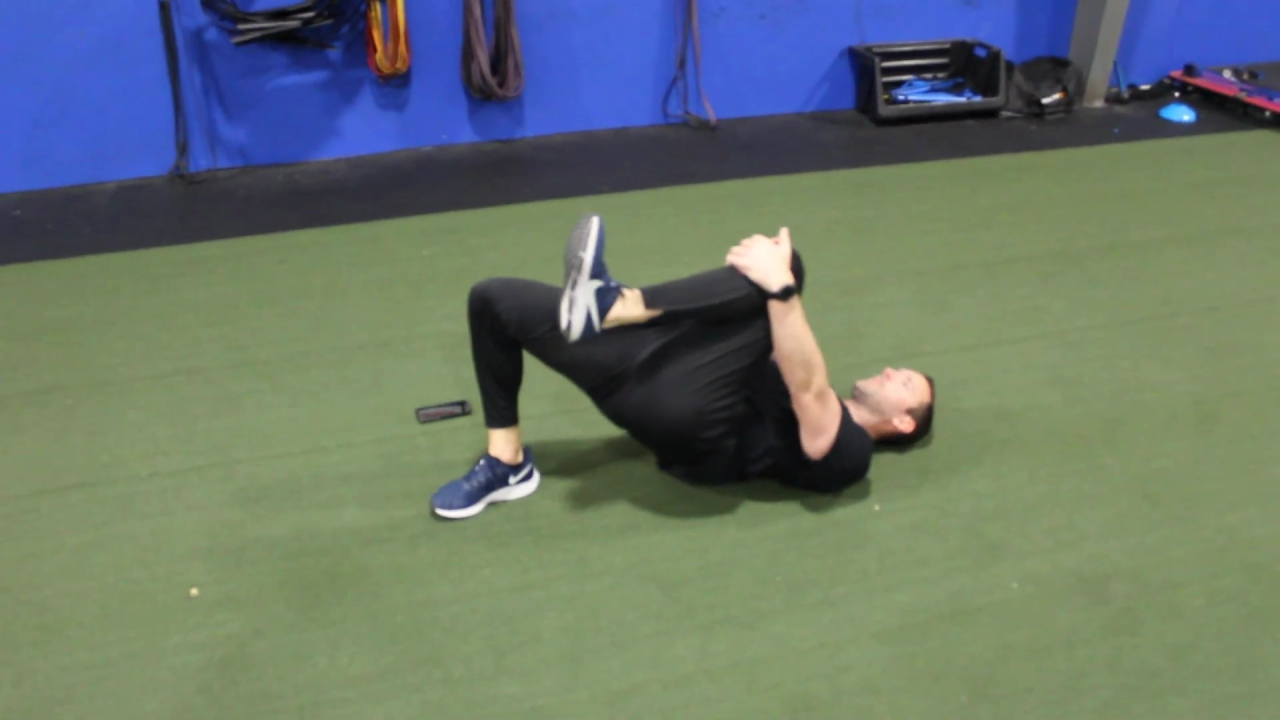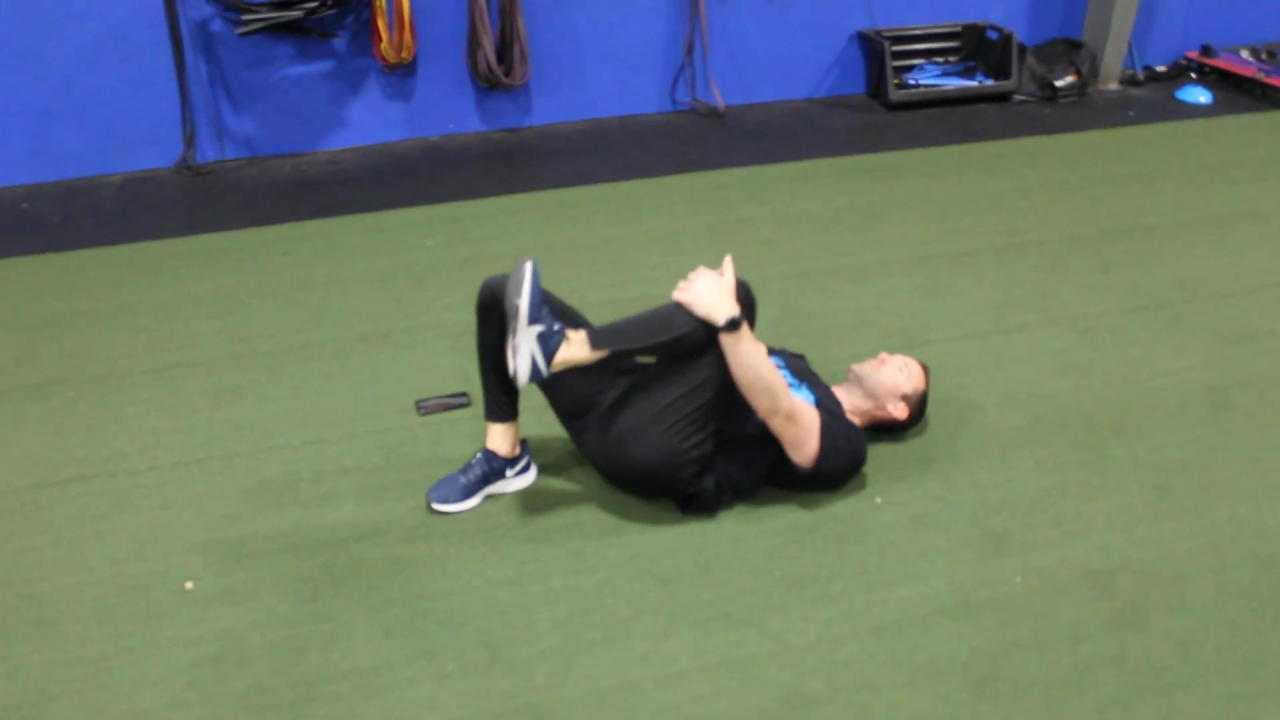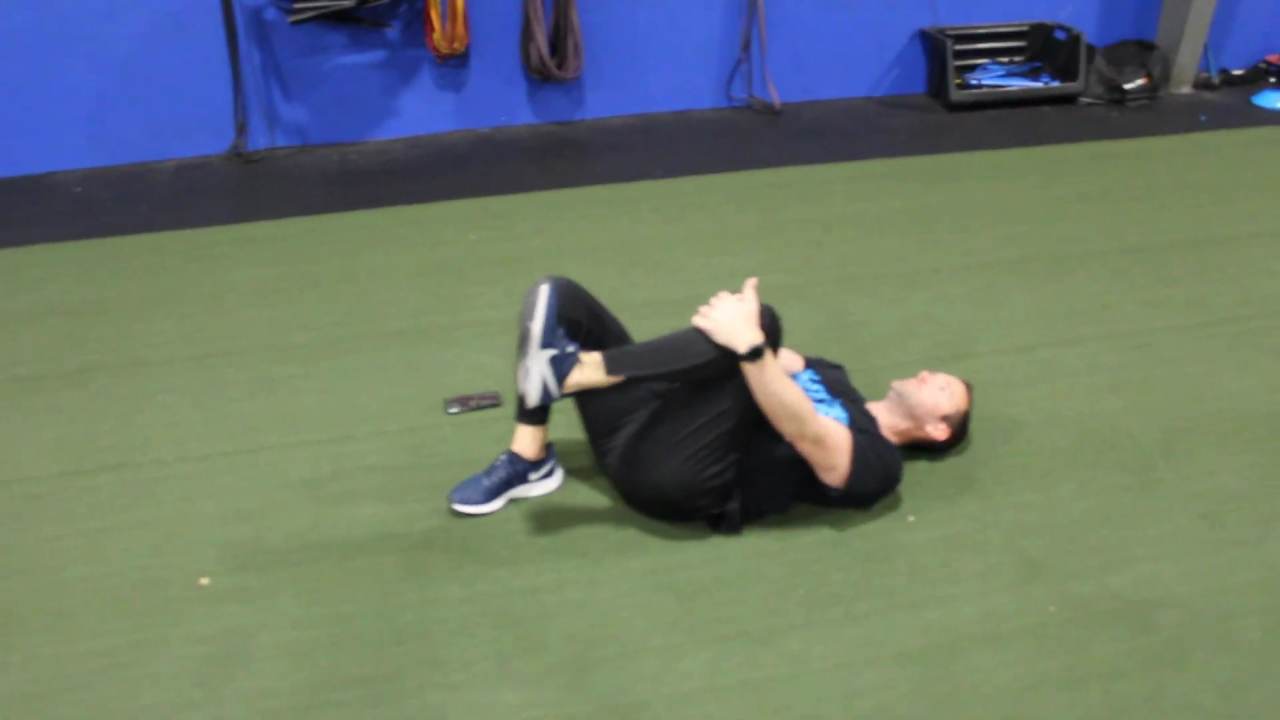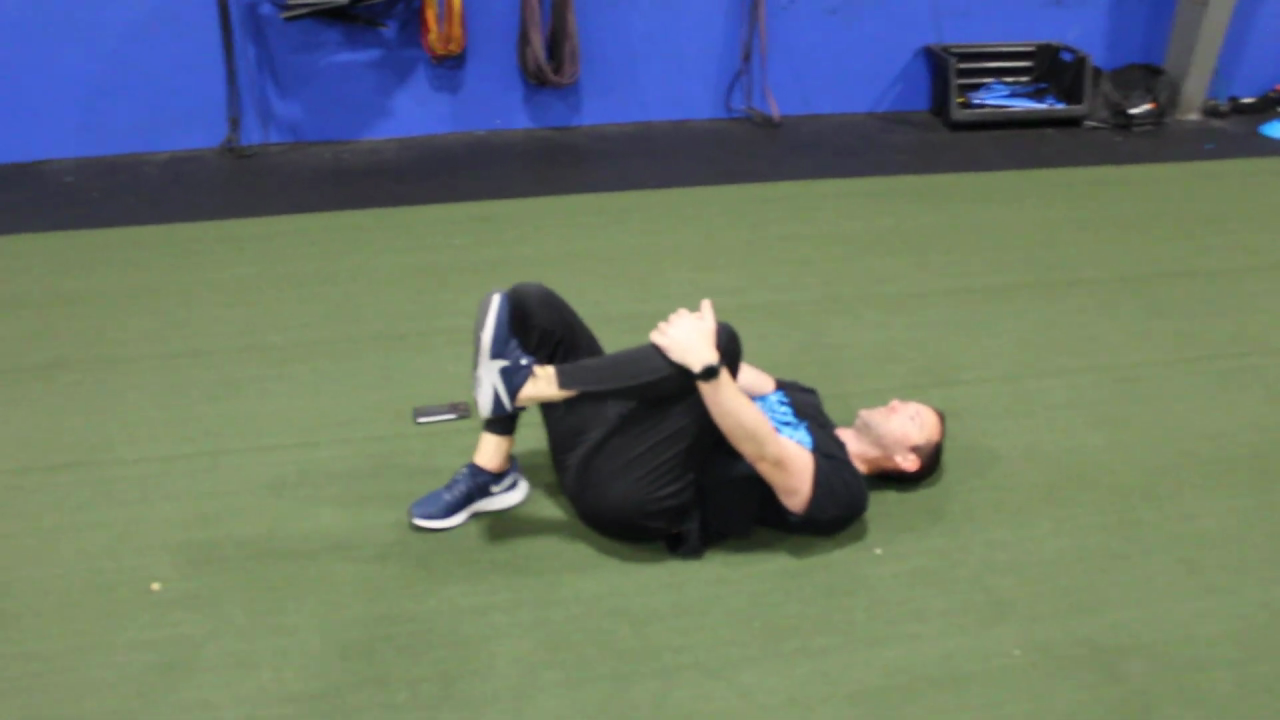
dt=0.4s
person 1, frame 1
left shoulder: (847, 450)
right shoulder: (817, 407)
left elbow: (808, 388)
left wrist: (780, 287)
right wrist: (752, 274)
left hip: (687, 406)
right hip: (646, 373)
left knee: (782, 275)
right knee: (493, 299)
left ankle: (613, 306)
right ankle: (506, 463)
person 1, frame 2
left shoulder: (842, 448)
right shoulder: (797, 369)
left elbow: (777, 412)
left wrist: (725, 318)
right wrist: (707, 304)
left hip: (656, 450)
right hip: (620, 408)
left knee: (732, 302)
right knee: (501, 294)
left ankle: (558, 350)
right ankle: (504, 458)
person 1, frame 3
left shoulder: (876, 464)
right shoulder: (833, 378)
left elbow: (805, 433)
right elbow: (780, 364)
left wrist: (747, 343)
right wrist: (739, 326)
left hip: (673, 474)
right hip: (647, 420)
left knee: (761, 324)
right knee: (558, 298)
left ankle: (571, 372)
right ankle: (528, 462)
person 1, frame 4
left shoulder: (841, 492)
right shoulder: (803, 403)
left elbow: (766, 455)
right elbow: (748, 382)
left wrist: (703, 363)
right wrist: (698, 347)
left hip: (632, 493)
right hip: (610, 437)
left knee: (718, 343)
right knee: (530, 302)
left ankle: (524, 385)
right ankle: (490, 476)
